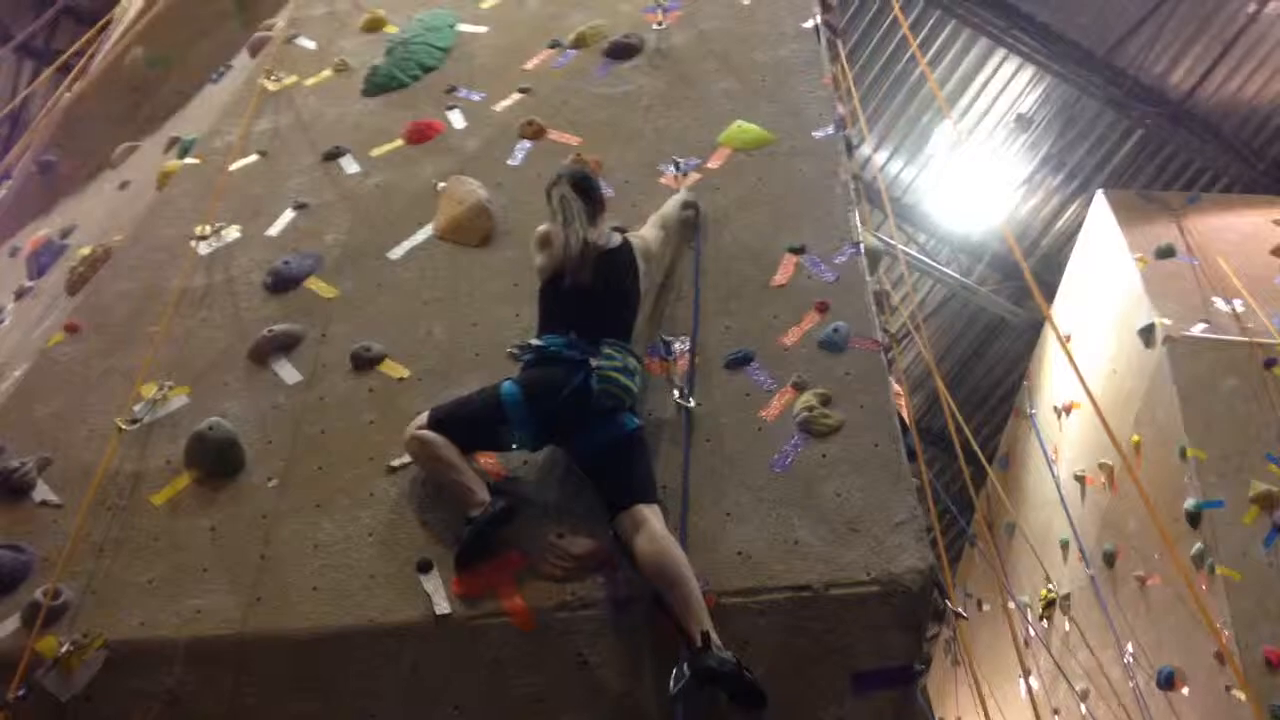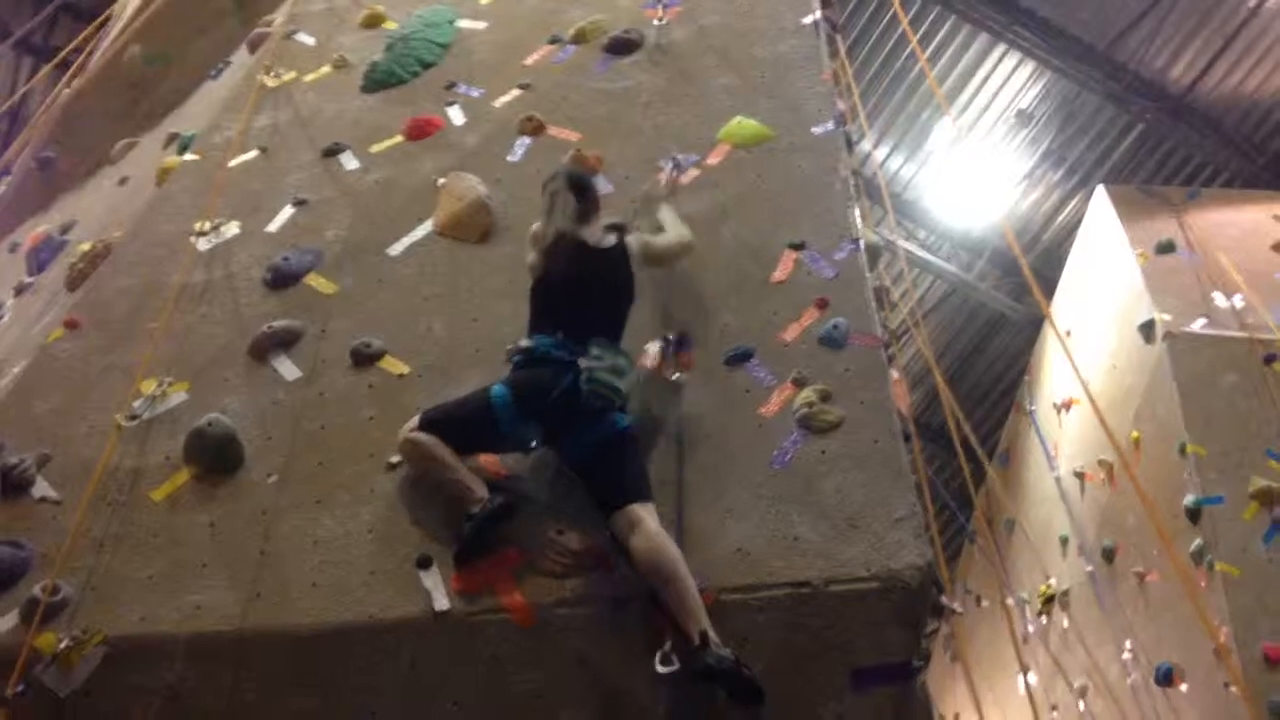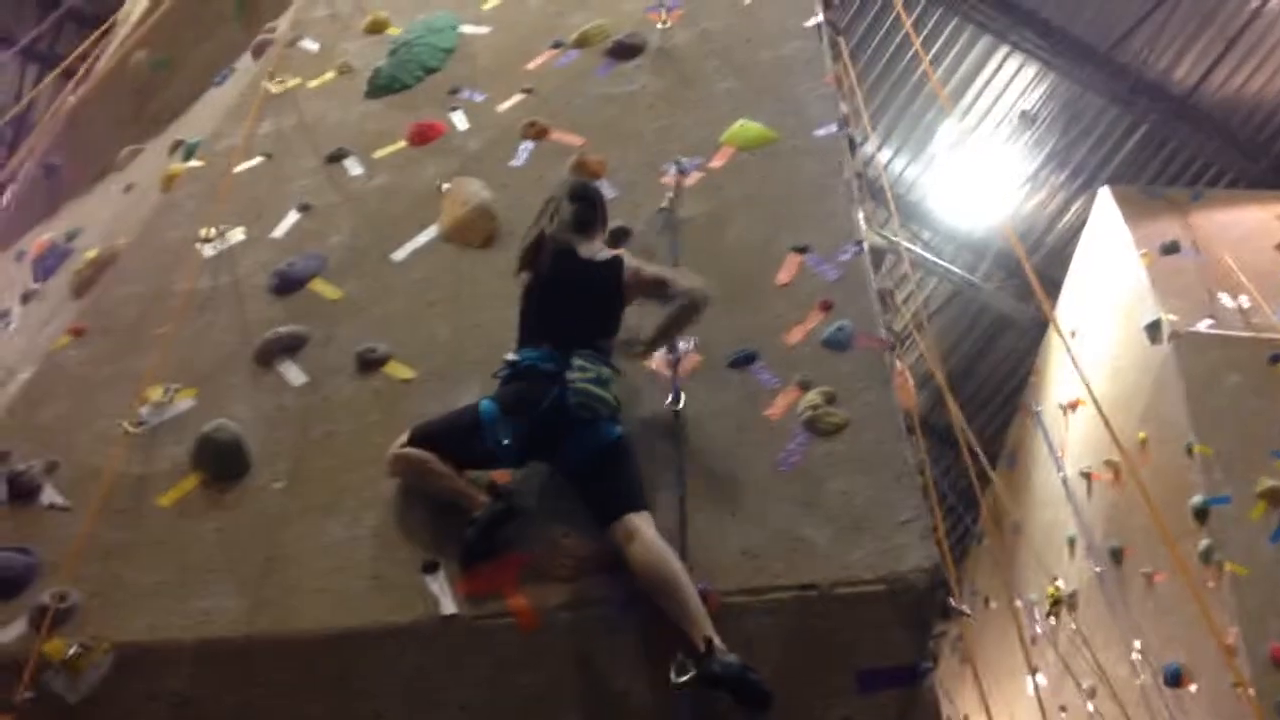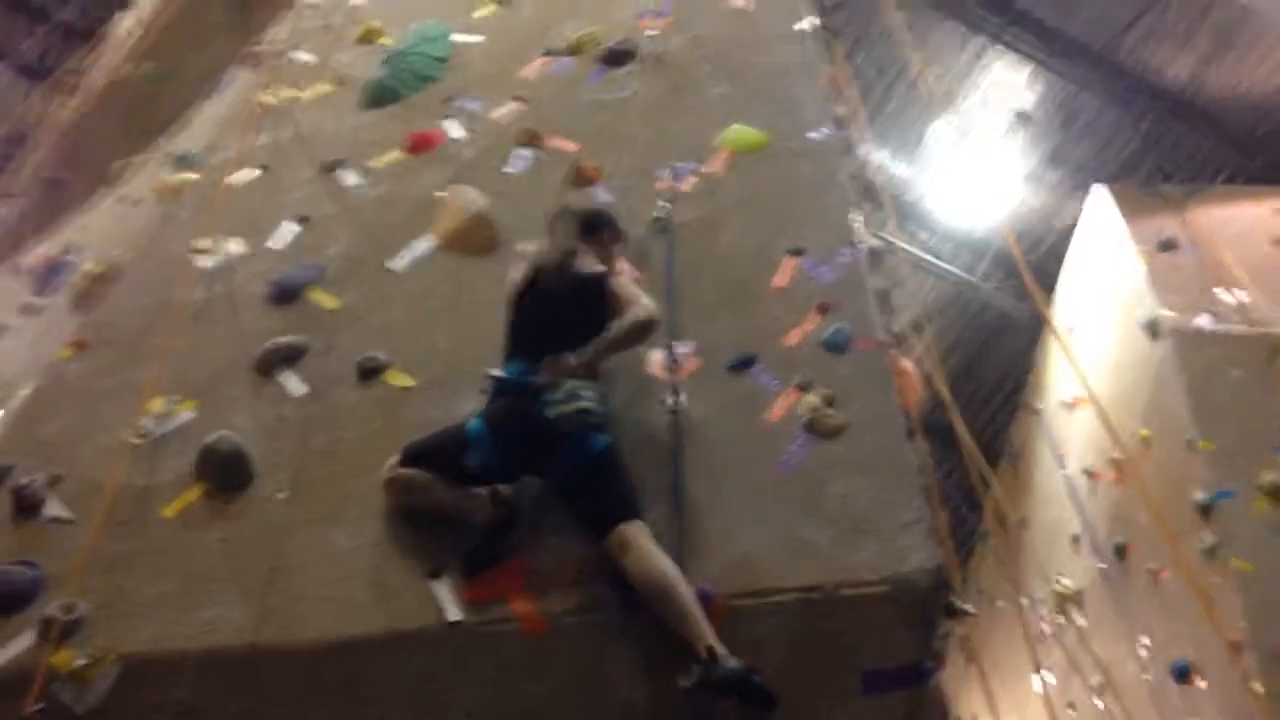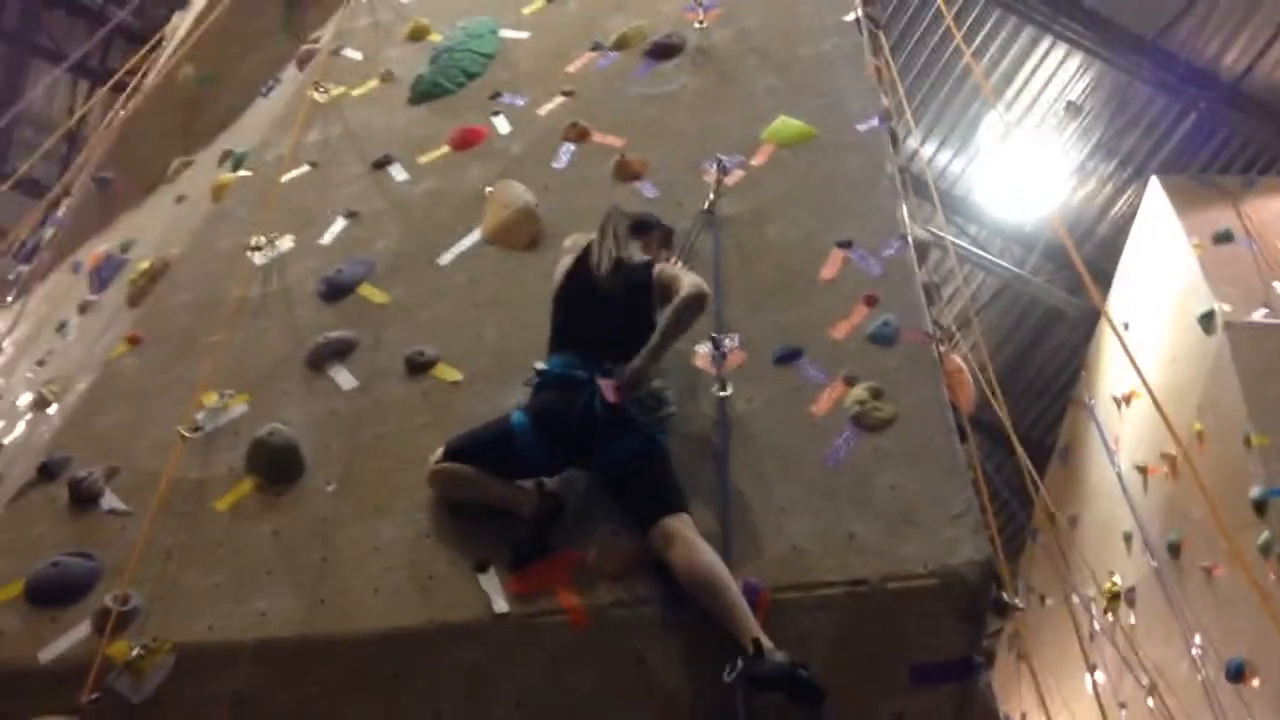
dt=0.3s
person 1, frame 1
left shoulder: (547, 240)
right shoulder: (638, 248)
right elbow: (673, 213)
right wrist: (682, 203)
left hip: (547, 385)
right hip: (609, 400)
left knee: (421, 432)
right knee: (643, 521)
left ankle: (482, 504)
right ankle: (708, 646)
person 1, frame 2
left shoulder: (544, 240)
right shoulder: (632, 249)
right elbow: (681, 240)
right wrist: (664, 206)
left hip: (537, 386)
right hip: (600, 401)
left knee: (413, 436)
right knee: (639, 521)
left ankle: (481, 500)
right ankle: (707, 644)
person 1, frame 3
left shoulder: (538, 253)
right shoulder: (625, 269)
right elbow: (693, 295)
right wrist: (651, 341)
left hip: (526, 400)
right hip: (590, 413)
left knee: (404, 454)
right knee: (637, 530)
left ankle: (483, 506)
right ankle: (712, 651)
person 1, frame 4
left shoulder: (530, 264)
right shoulder: (611, 285)
right elbow: (646, 318)
right wrist: (580, 363)
left hip: (511, 416)
right hip: (574, 426)
left knee: (397, 478)
right knee: (632, 541)
left ankle: (487, 510)
right ankle: (715, 657)
person 1, frame 5
left shoulder: (574, 255)
right shoulder: (656, 274)
right elbow: (696, 292)
right wrist: (646, 362)
left hip: (556, 408)
right hip: (620, 418)
left knee: (442, 470)
right knee: (677, 534)
left ankle: (531, 503)
right ankle: (761, 651)
